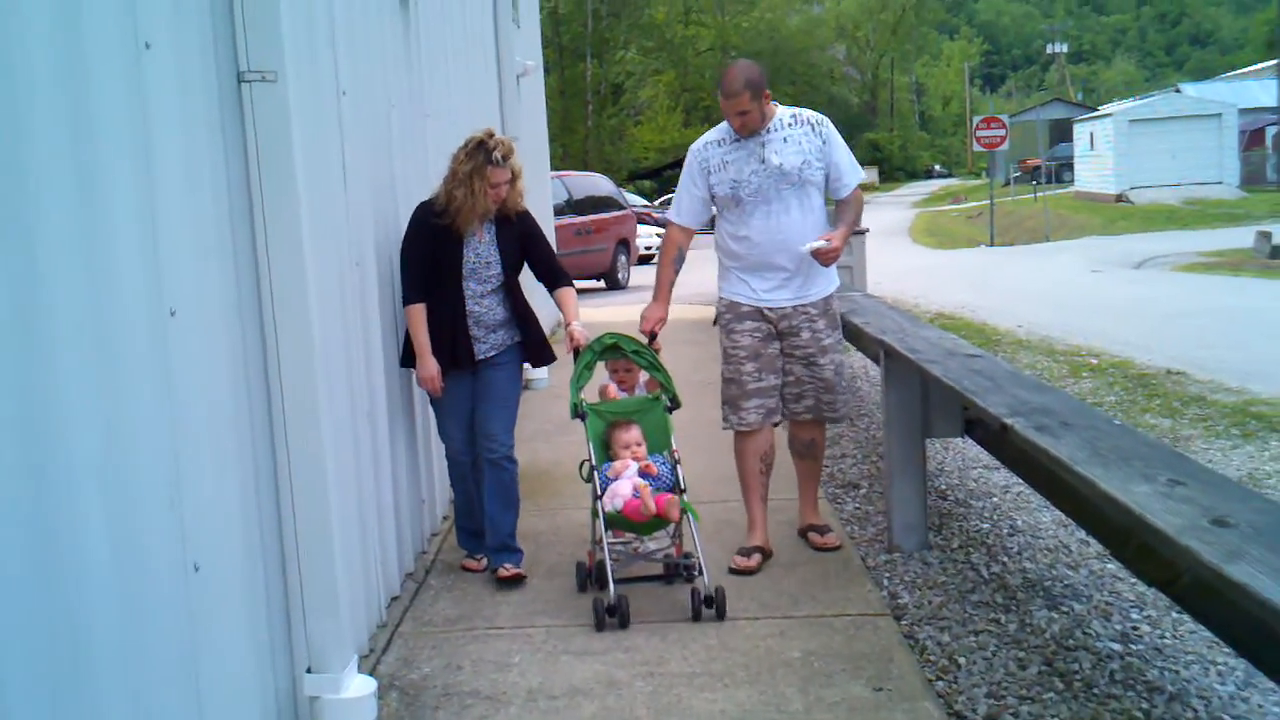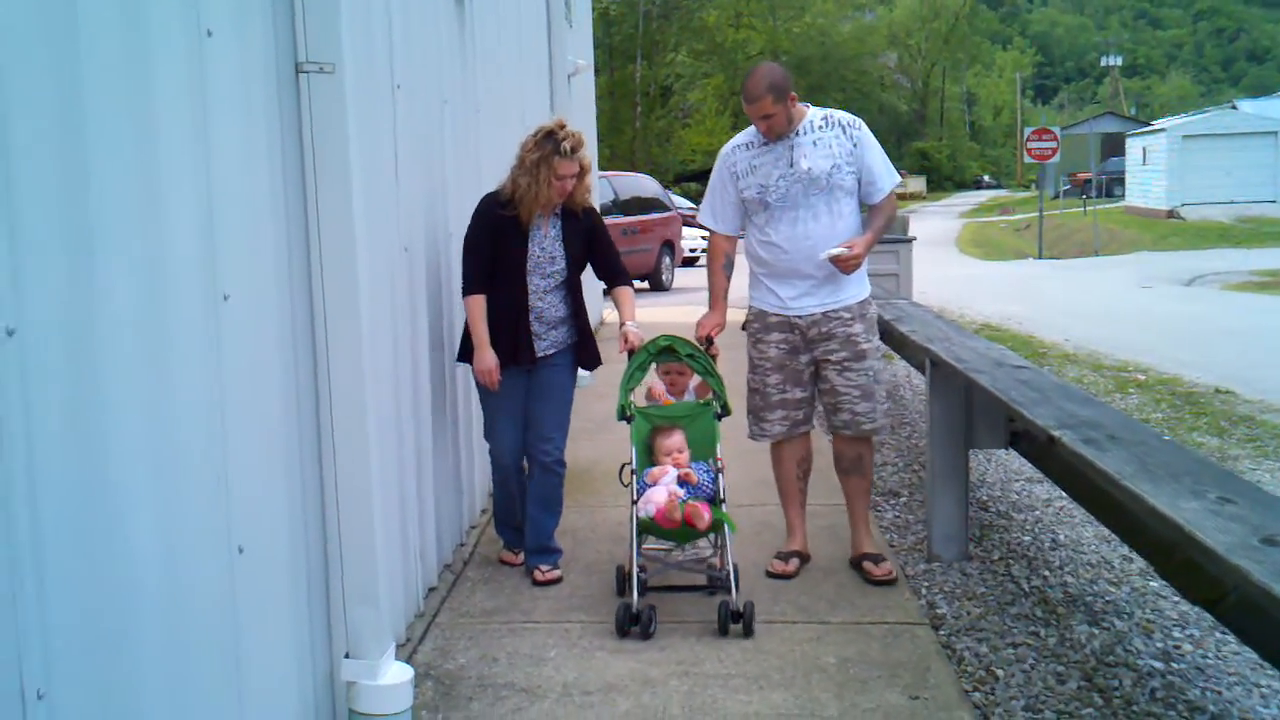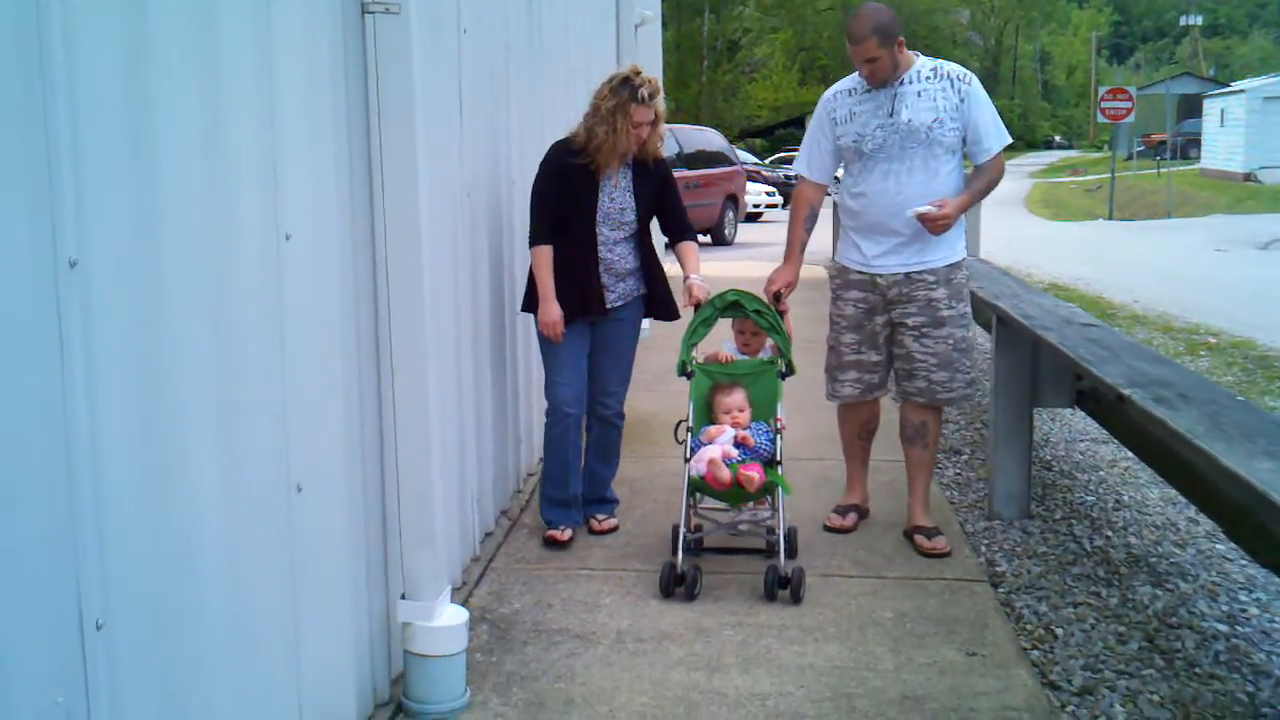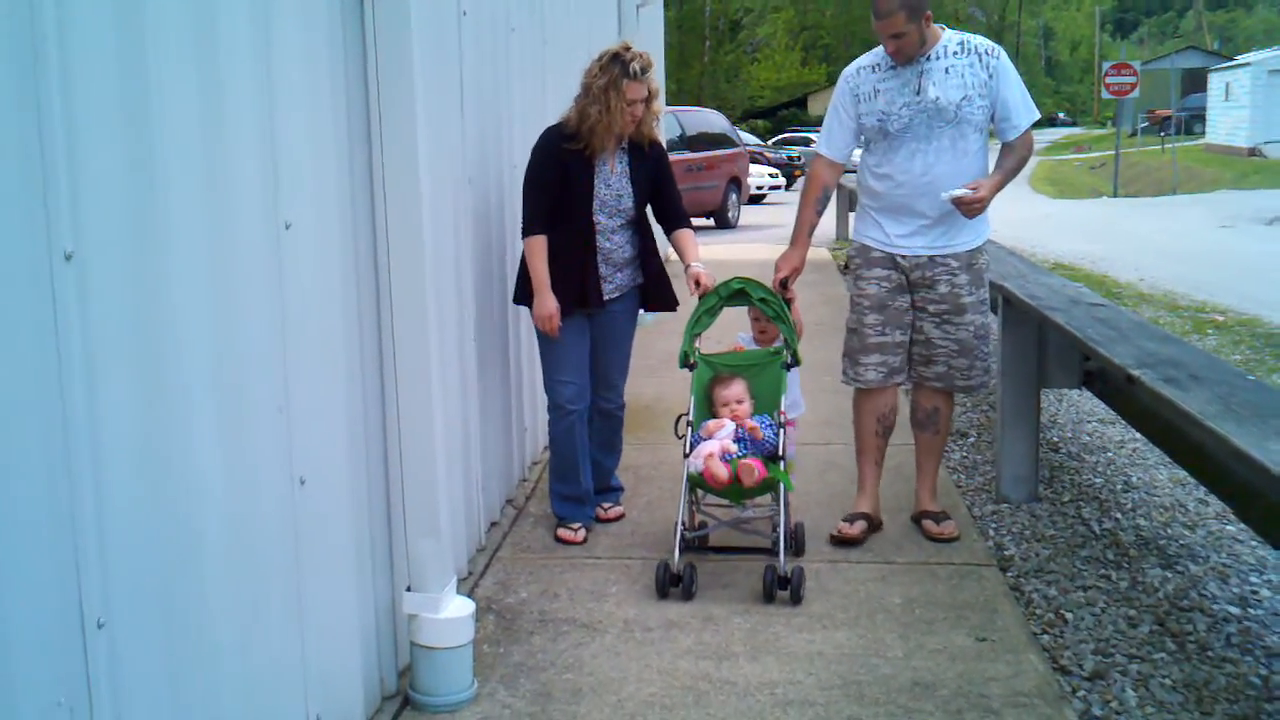
dt=0.5s
person 1, frame 1
left shoulder: (815, 129)
right shoulder: (705, 152)
left elbow: (850, 195)
right elbow: (681, 229)
left wrist: (841, 233)
right wrist: (661, 300)
left hip: (812, 298)
right hip: (744, 304)
left knee: (811, 412)
right knee: (753, 417)
left ankle: (809, 513)
right ankle: (757, 533)
person 1, frame 2
left shoulder: (847, 131)
right shoulder: (734, 155)
left elbow: (884, 201)
right elbow: (722, 237)
left wrist: (865, 241)
right wrist: (717, 308)
left hip: (845, 306)
right hip: (774, 314)
left knee: (855, 425)
right knee: (785, 427)
left ankle: (863, 541)
right ankle: (796, 538)
person 1, frame 3
left shoulder: (957, 84)
right shoulder: (837, 101)
left elbow: (992, 162)
right elbow: (811, 185)
left wrist: (960, 202)
right wrist: (792, 262)
left hip: (934, 269)
right hip: (858, 269)
left knee: (925, 391)
right knee: (853, 386)
left ankle: (919, 512)
right ankle: (856, 492)
person 1, frame 4
left shoulder: (985, 59)
right shoulder: (859, 76)
left elbow: (1020, 138)
right elbow: (827, 164)
left wrist: (993, 183)
right wrist: (798, 246)
left hip: (956, 250)
right hip: (878, 249)
left knee: (939, 377)
right knee: (874, 376)
left ankle: (927, 497)
right ankle: (867, 501)
person 2, frame 1
left shoulder: (516, 220)
right shoulder: (430, 220)
left elbow: (553, 274)
right elbow: (414, 292)
left wrist: (572, 321)
right wrist: (424, 355)
left hip: (501, 350)
right hip: (447, 354)
left knee: (497, 449)
right knee: (460, 452)
left ankle: (504, 553)
right ankle: (474, 543)
person 2, frame 2
left shoulder: (581, 217)
right shoulder: (495, 211)
left elbow: (615, 274)
right elbow: (474, 283)
left wrist: (628, 321)
right wrist: (482, 347)
left hip: (558, 350)
right hip: (504, 350)
left knee: (548, 453)
right knee: (505, 451)
left ankle: (542, 552)
right ankle: (513, 536)
person 2, frame 3
left shoulder: (653, 168)
right shoulder: (565, 159)
left elbow: (679, 228)
right elbow: (541, 234)
left wrist: (692, 275)
right wrist: (546, 299)
left hip: (624, 302)
right hip: (567, 301)
left knee: (608, 407)
right knee: (566, 404)
left ankle: (598, 501)
right ankle: (560, 513)
person 2, frame 4
left shoulder: (648, 151)
right shoulder: (557, 145)
left elbow: (673, 215)
right elbow: (535, 224)
left wrist: (693, 263)
right wrist: (542, 291)
left hip: (620, 292)
right hip: (564, 293)
left knee: (609, 399)
right knee: (569, 401)
left ankle: (604, 488)
right ankle: (573, 508)
